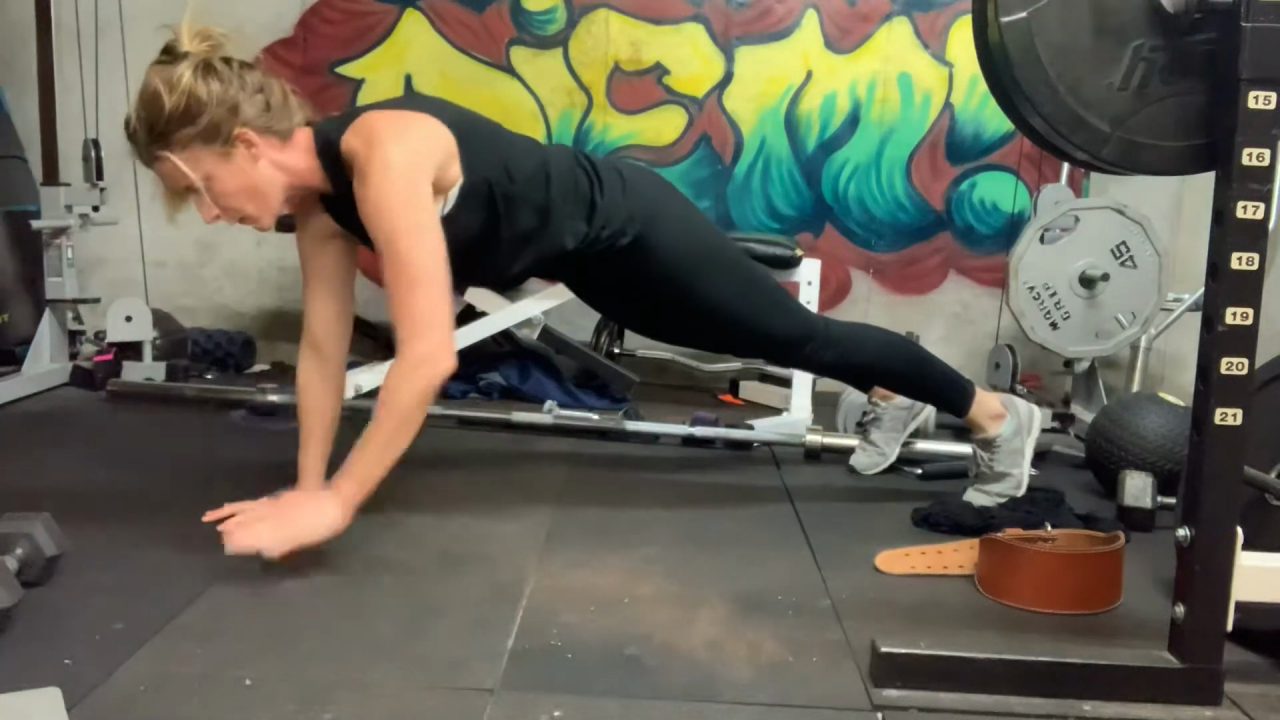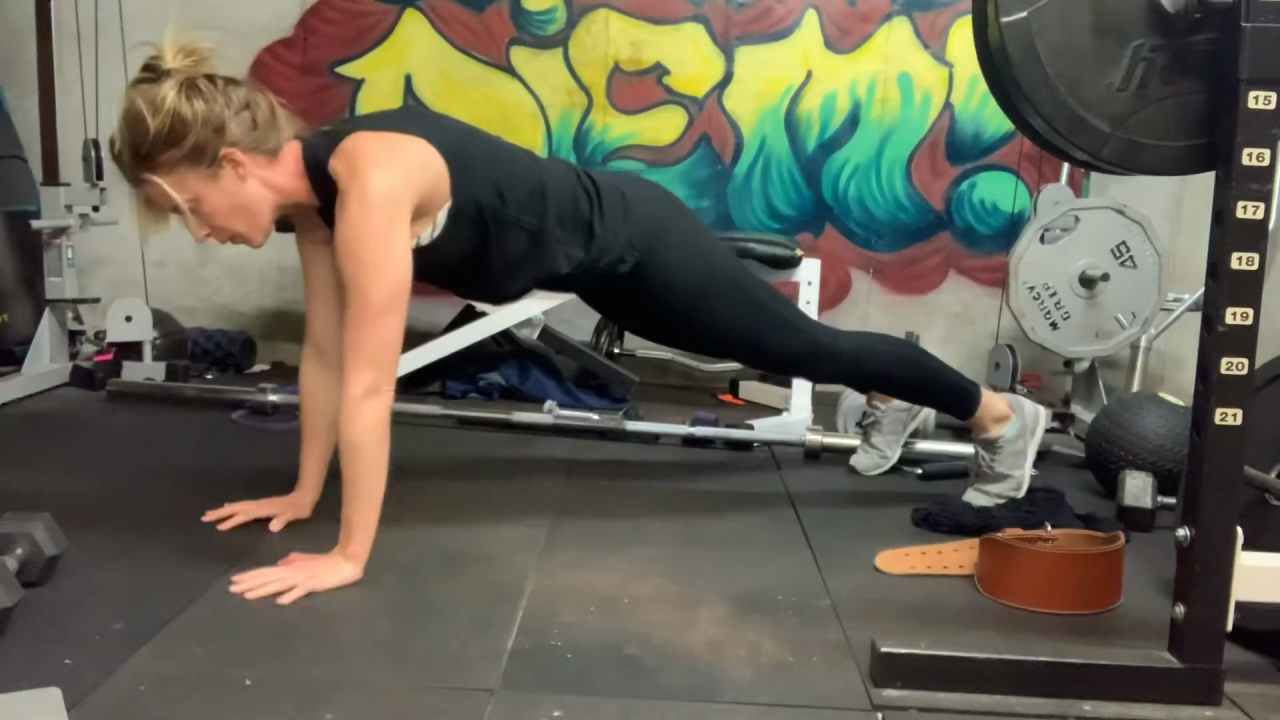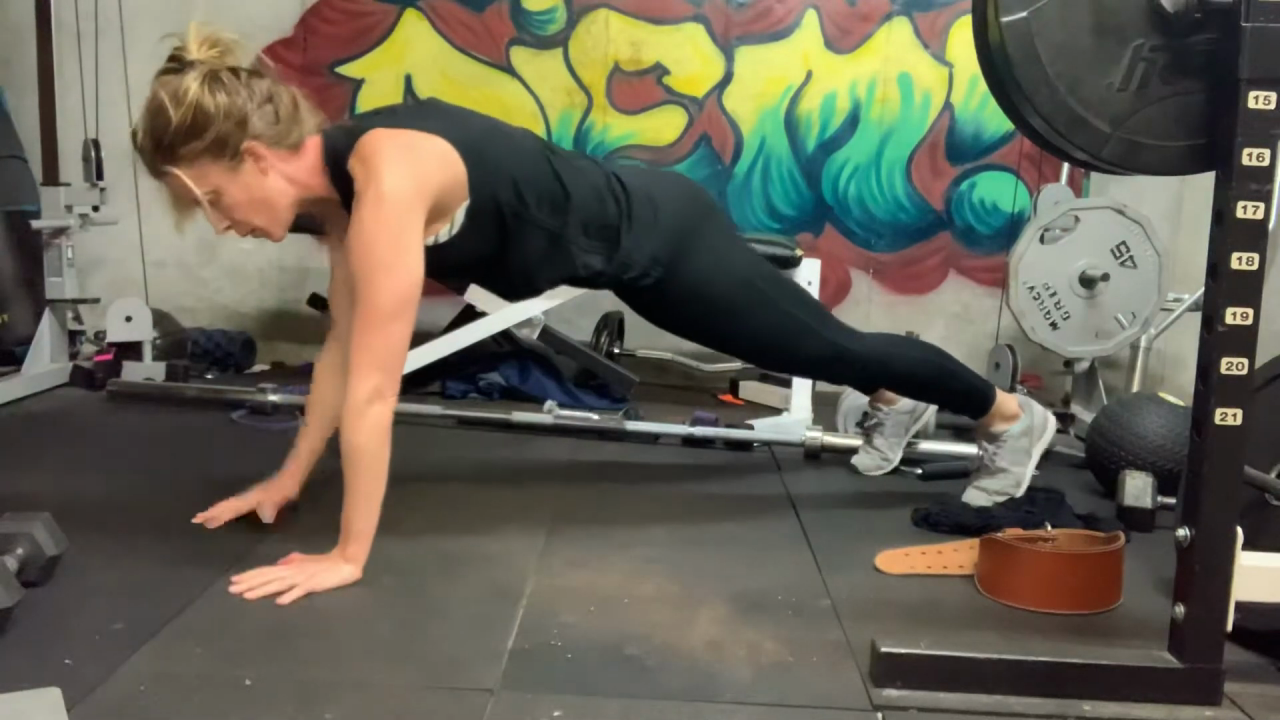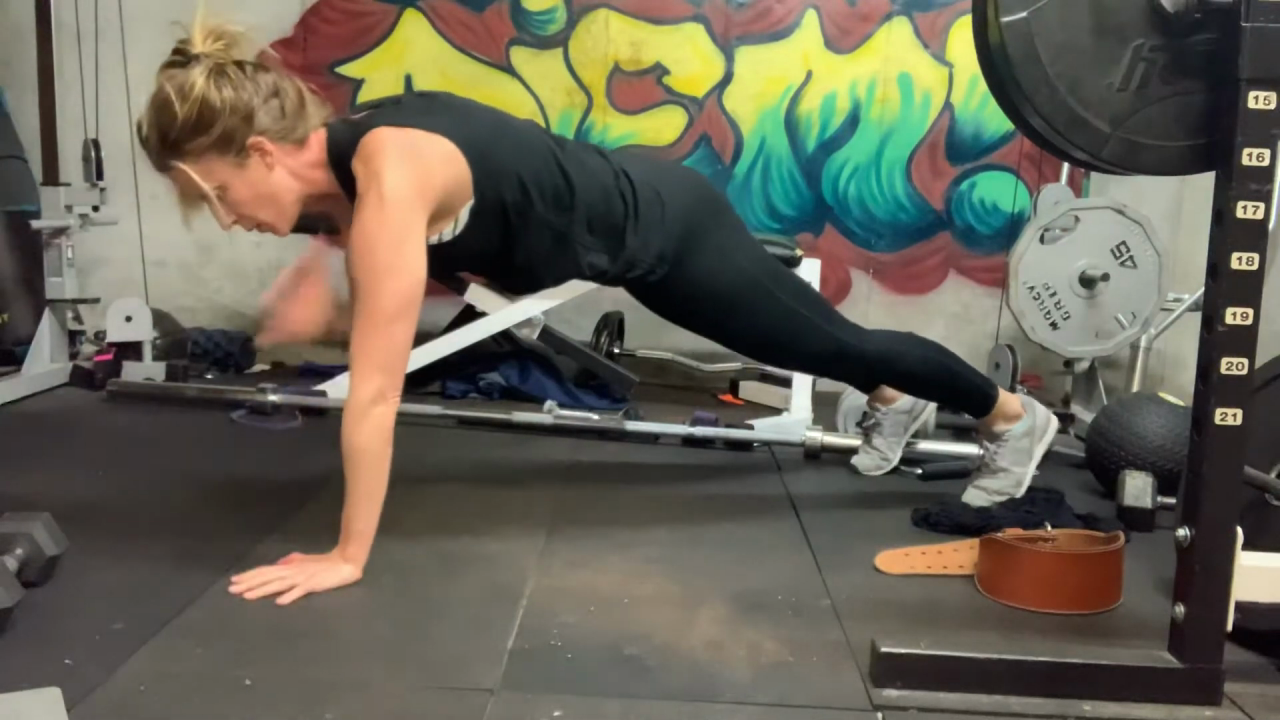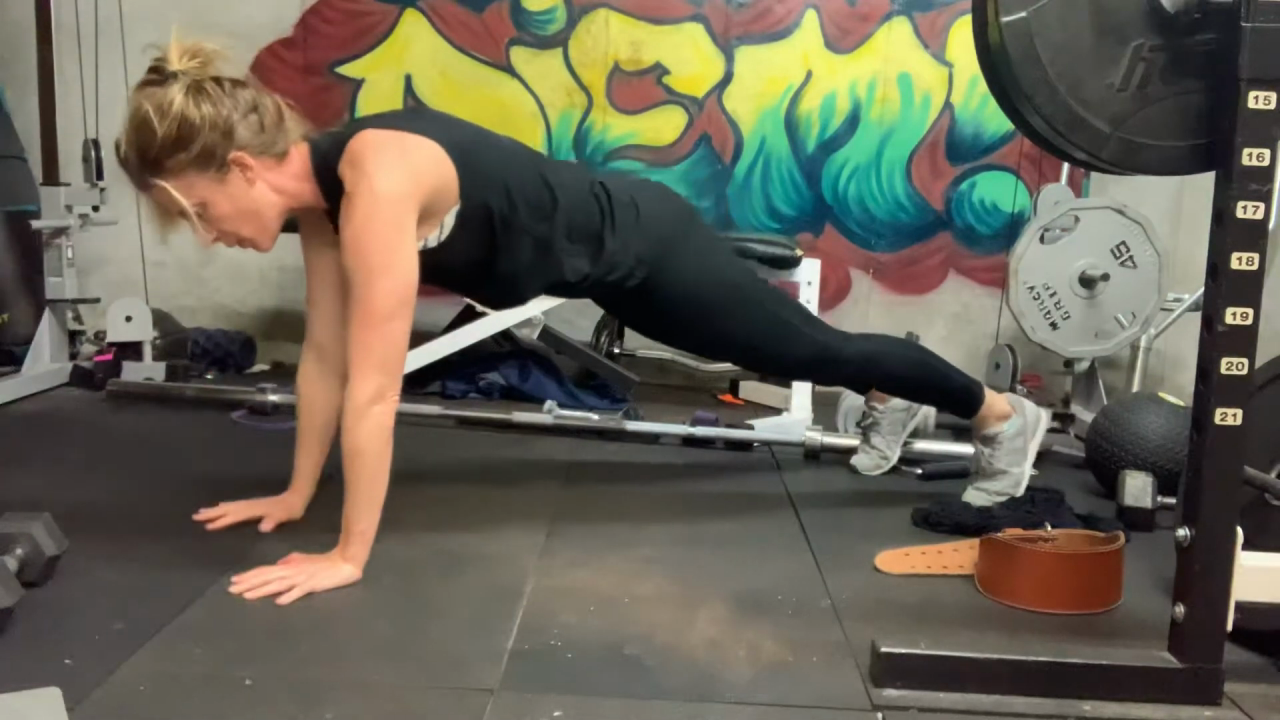
dt=0.5s
person 1, frame 1
left shoulder: (381, 156)
right shoulder: (313, 191)
left elbow: (427, 356)
right elbow: (323, 348)
left wrist: (336, 502)
right wrist: (305, 488)
left hip: (627, 225)
right hip: (583, 258)
left knee: (796, 334)
right knee: (771, 341)
left ankle: (997, 416)
right ankle: (891, 397)
person 1, frame 2
left shoulder: (369, 180)
right shoulder: (311, 189)
left elbow: (369, 387)
right elbow: (324, 353)
left wrist: (350, 556)
right wrist: (304, 494)
left hip: (632, 240)
right hip: (592, 255)
left knee: (805, 347)
right knee: (784, 347)
left ankle: (1003, 416)
right ankle: (893, 404)
person 1, frame 3
left shoulder: (386, 177)
right shoulder: (335, 176)
left elbow: (373, 390)
right elbow: (344, 343)
left wrist: (347, 557)
right wrist: (290, 478)
left hip: (660, 237)
right hip: (622, 238)
left knee: (822, 348)
right knee: (807, 347)
left ankle: (1012, 418)
right ankle: (895, 406)
person 1, frame 4
left shoulder: (387, 172)
right shoulder: (342, 160)
left elbow: (374, 391)
right elbow: (378, 319)
left wrist: (346, 558)
right wrist: (325, 314)
left hip: (666, 229)
right hip: (630, 219)
left knee: (827, 344)
right knee: (806, 343)
left ankle: (1013, 418)
right ankle: (894, 405)
person 1, frame 5
left shoulder: (375, 179)
right shoulder: (319, 188)
left elbow: (373, 391)
right elbow: (325, 355)
left wrist: (348, 556)
right wrist: (296, 496)
left hip: (641, 244)
right hip: (605, 257)
left knee: (809, 347)
right knee: (789, 352)
left ankle: (1005, 416)
right ankle: (891, 401)
